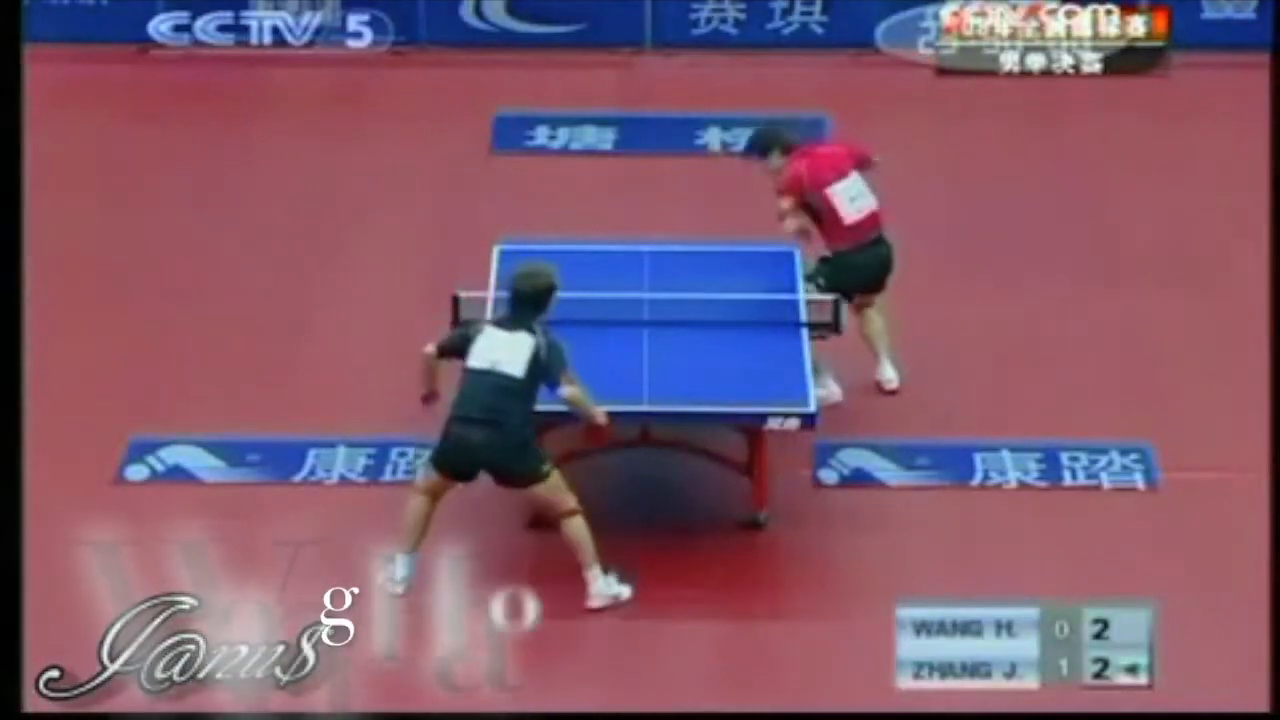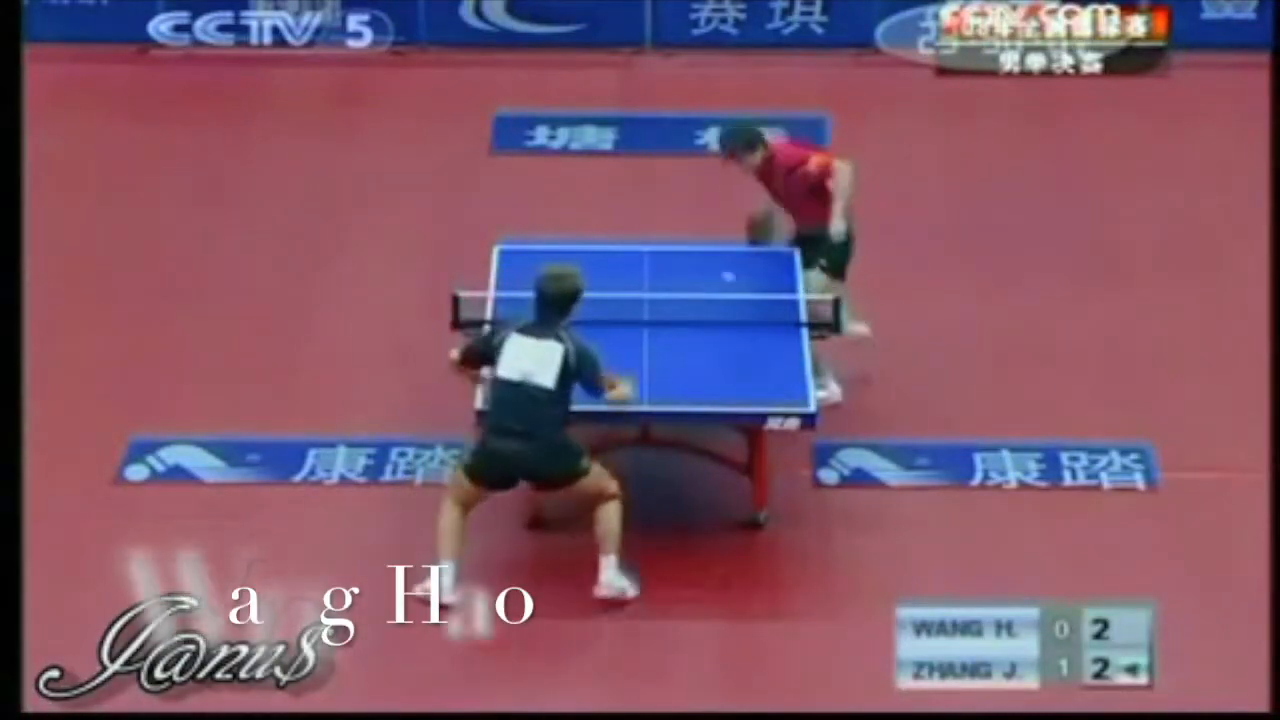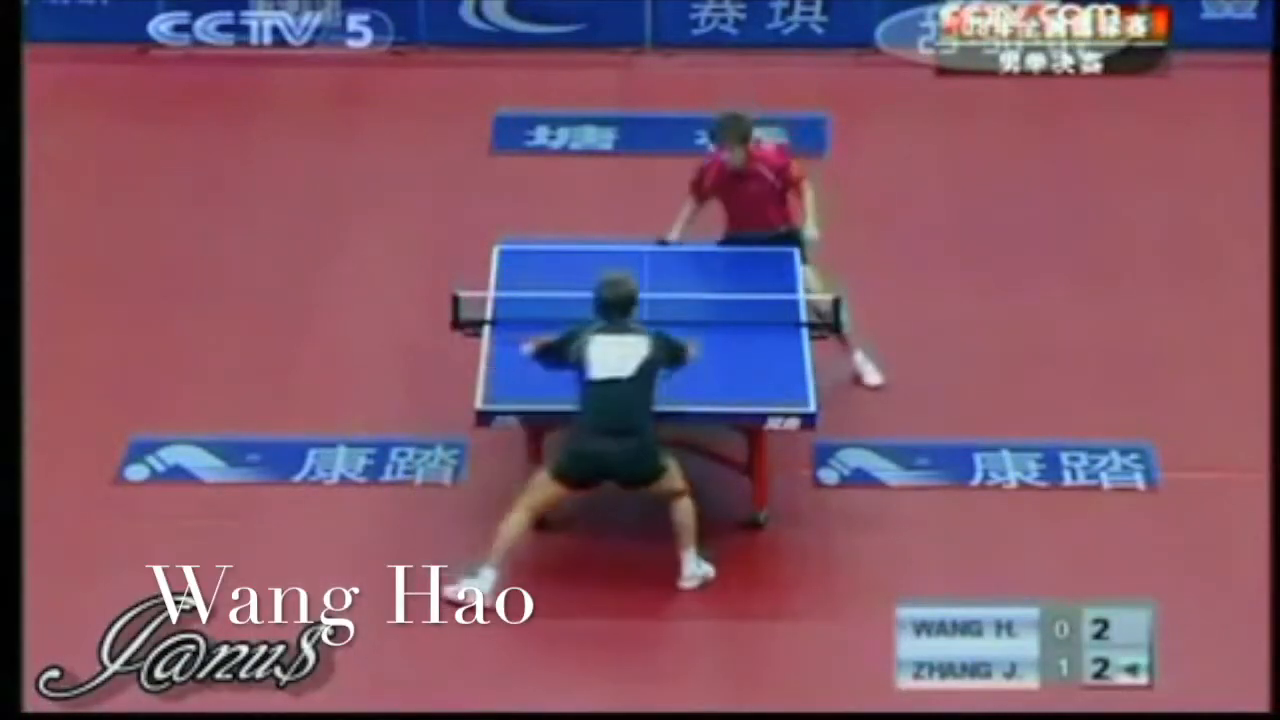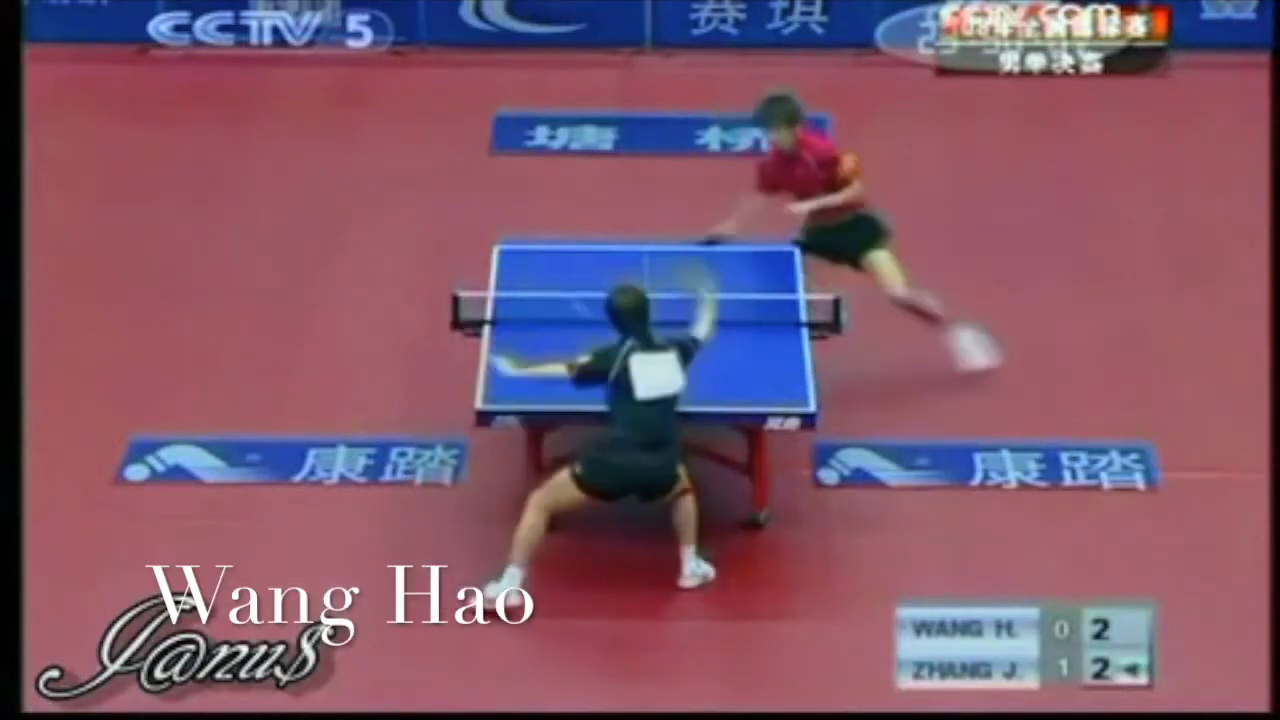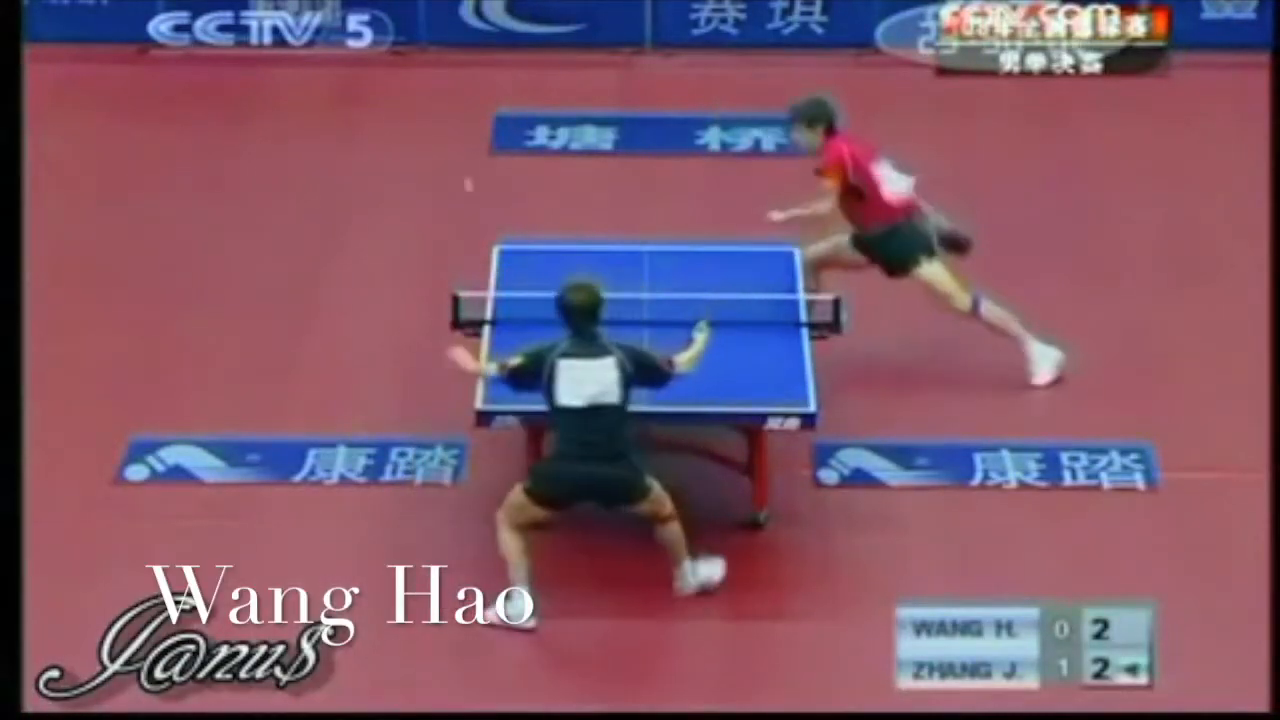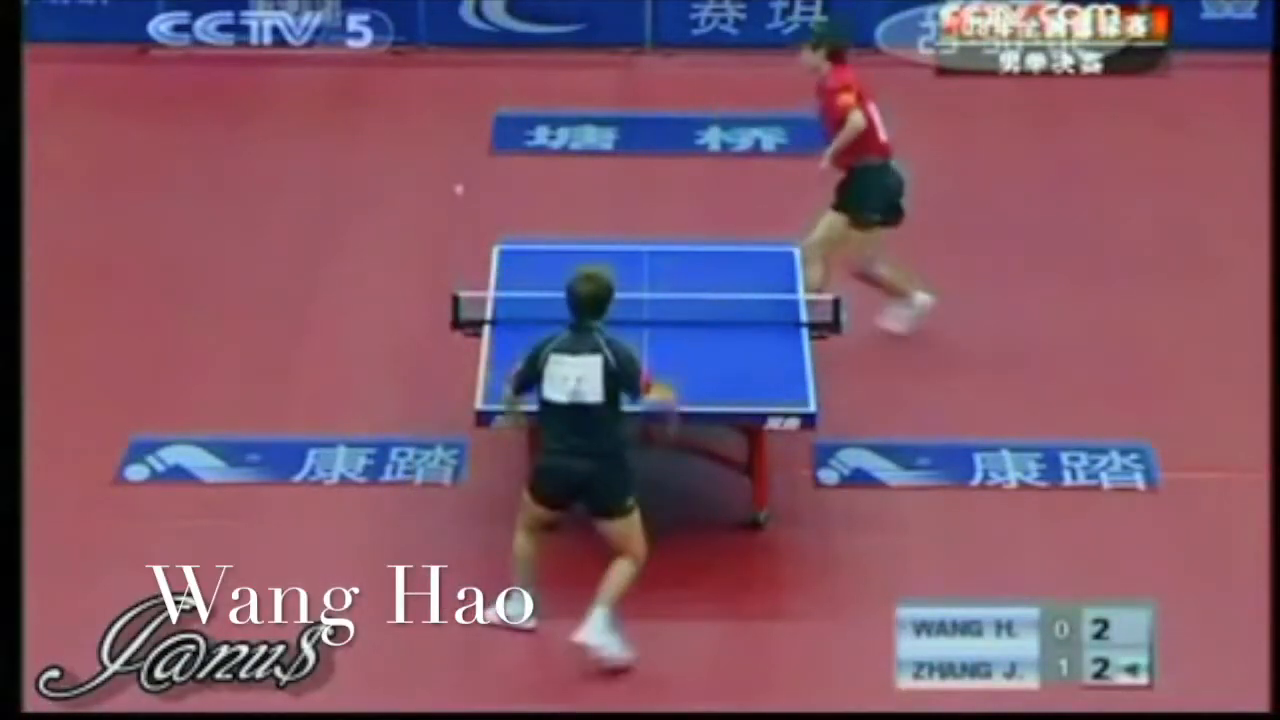
dt=0.3s
person 1, frame 1
left shoulder: (479, 332)
right shoulder: (544, 343)
left elbow: (430, 353)
right elbow: (569, 392)
left wrist: (429, 390)
right wrist: (595, 415)
left hip: (460, 434)
right hip: (509, 442)
left knee: (425, 493)
right knee: (567, 508)
left ankle: (401, 572)
right ankle: (598, 586)
person 1, frame 2
left shoulder: (504, 336)
right shoulder: (573, 349)
left elbow: (457, 359)
right elbow: (611, 394)
left wrist: (481, 375)
right wrist: (625, 388)
left hip: (496, 446)
right hip: (545, 449)
left knee: (455, 501)
right knee: (608, 492)
left ankle: (444, 582)
right ankle: (610, 577)
person 1, frame 3
left shoulder: (581, 339)
right shoulder: (655, 341)
left elbow: (532, 349)
right elbow: (688, 355)
left wrist: (535, 346)
right wrist: (685, 350)
left hip: (587, 447)
right hip: (637, 449)
left knee: (526, 508)
right knee: (678, 491)
left ankle: (482, 584)
right ankle: (691, 567)
person 1, frame 4
left shoulder: (616, 355)
right shoulder: (676, 350)
left elbow: (568, 371)
right elbow: (703, 332)
left wrist: (517, 370)
right wrist: (708, 303)
left hip: (614, 461)
right hip: (660, 465)
left knee: (539, 503)
right knee: (682, 489)
left ankle: (508, 585)
right ankle: (691, 566)
person 1, frame 5
left shoulder: (547, 357)
right shoulder: (624, 357)
left elbow: (498, 372)
right elbow: (680, 367)
left wrist: (470, 363)
right wrist: (701, 340)
left hip: (563, 469)
right hip: (616, 469)
left knee: (508, 520)
right knee: (664, 511)
left ankle: (518, 606)
right ankle: (689, 575)
person 1, frame 6
left shoulder: (546, 350)
right shoulder: (615, 354)
left elbow: (512, 396)
right elbow: (648, 399)
left wrist: (519, 412)
right wrist: (669, 398)
left hip: (555, 464)
right hip: (604, 468)
left knee: (527, 526)
right knee: (631, 555)
left ankle: (518, 608)
right ankle: (598, 627)
person 2, frame 1
left shoulder: (790, 179)
right shoulder: (838, 151)
left elbow: (791, 227)
right elbow: (871, 162)
left wrist: (802, 229)
left hip: (849, 258)
right hip: (879, 249)
right knee: (866, 307)
left ankle: (825, 385)
right ankle: (887, 370)
person 2, frame 2
left shoulder: (790, 160)
right shoulder: (765, 162)
left elbow: (842, 169)
left wrist: (839, 216)
right wrist: (767, 214)
left hip: (829, 236)
right hip: (807, 234)
left ankle: (825, 386)
right ankle: (846, 327)
person 2, frame 3
left shoulder: (774, 163)
right shoulder: (710, 171)
left elbow: (801, 186)
right elbow: (695, 199)
left wrist: (810, 224)
right wrist: (676, 232)
left hip: (782, 240)
right hip: (739, 244)
left ankle: (858, 359)
person 2, frame 4
left shoulder: (822, 151)
right shoulder: (773, 163)
left elbow: (855, 189)
right elbow: (764, 196)
left wrist: (812, 204)
right wrist: (731, 225)
left hip: (855, 225)
right hip: (818, 231)
left knee: (898, 295)
left ankle: (960, 334)
person 2, frame 5
left shoulder: (833, 155)
right shoulder: (850, 148)
left elbow: (828, 206)
right elbow: (900, 184)
left wrist: (787, 215)
right wrist: (936, 221)
left hip: (901, 236)
right hip: (877, 236)
left knee: (959, 300)
right knee: (809, 259)
left ankle: (1038, 351)
person 2, frame 6
left shoulder: (838, 82)
right shoulder: (839, 82)
left elbow: (858, 123)
left wrist: (831, 151)
left hip: (872, 179)
right hip: (859, 178)
left knee: (862, 265)
right knee: (813, 249)
left ankle: (912, 301)
